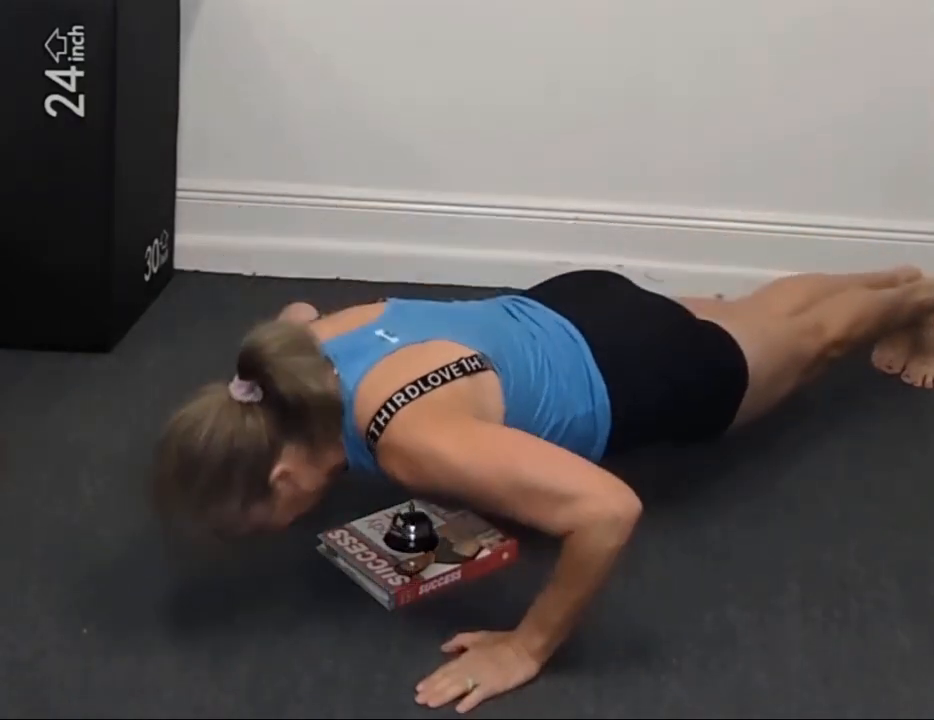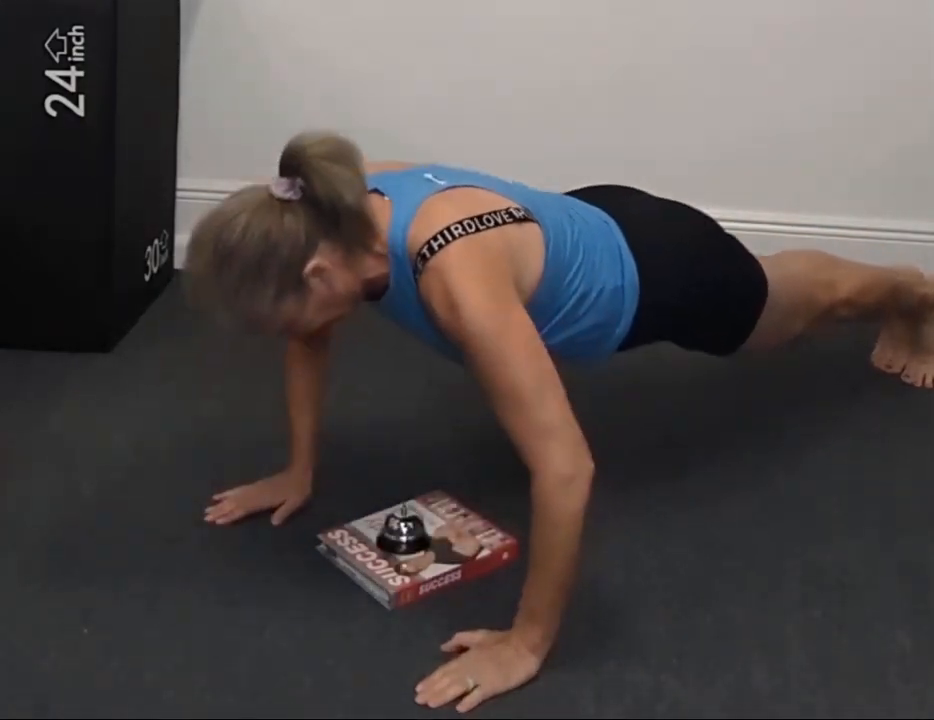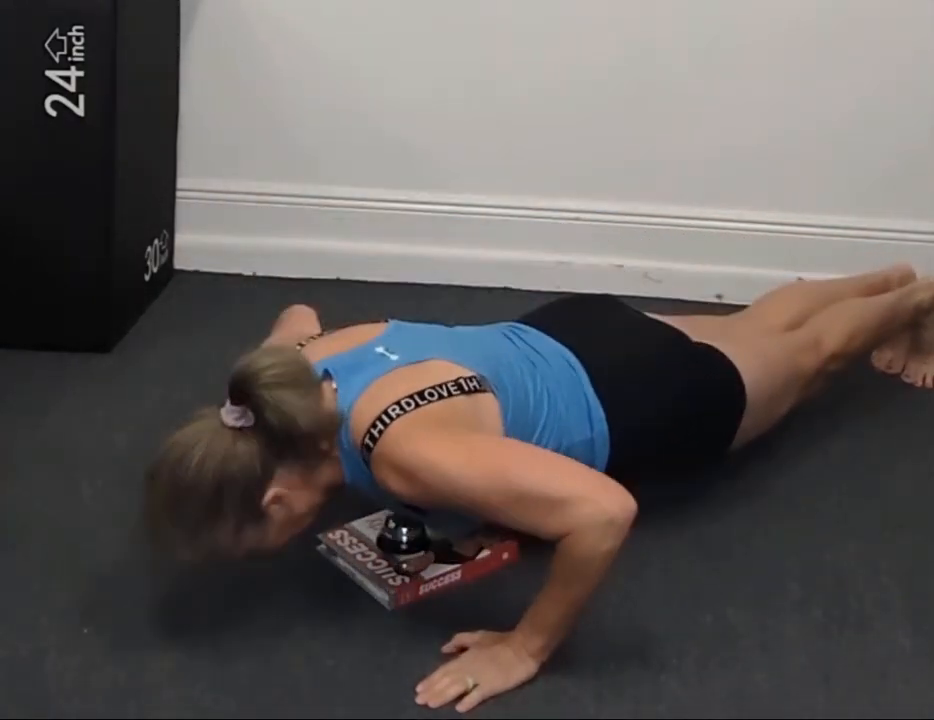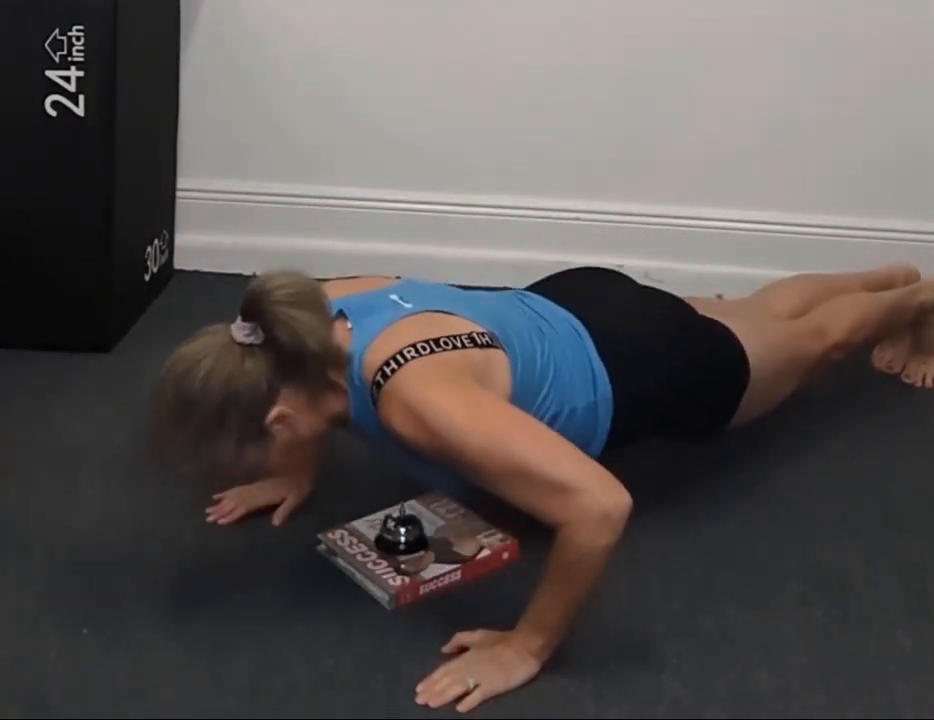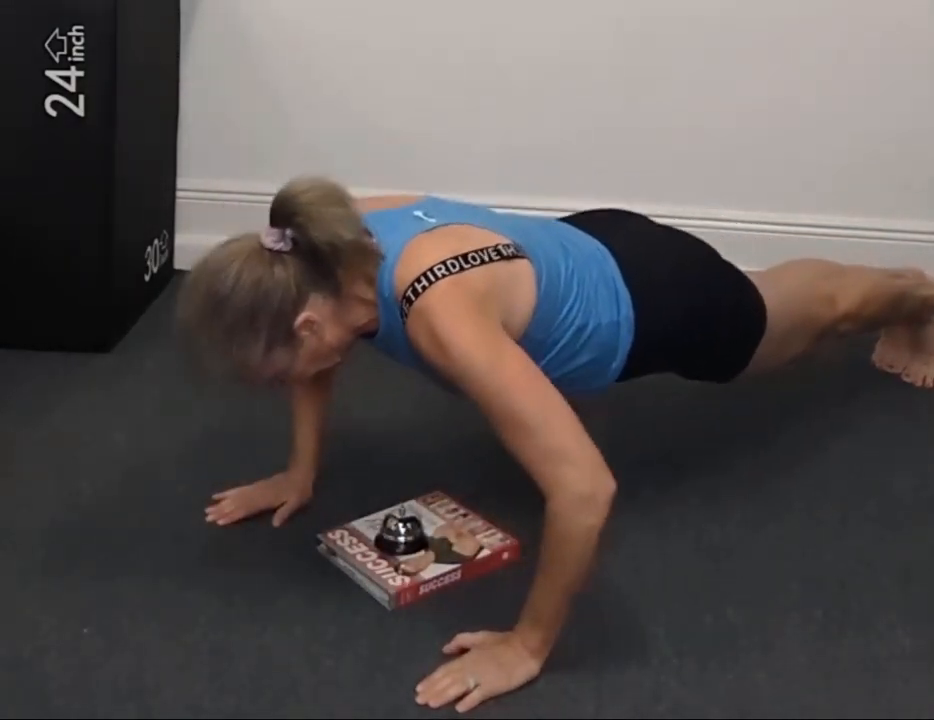
dt=1s
person 1, frame 1
left shoulder: (408, 439)
right shoulder: (298, 363)
left elbow: (611, 509)
left wrist: (525, 648)
right wrist: (296, 495)
left hip: (634, 375)
right hip: (561, 318)
left knee: (813, 336)
right knee: (756, 313)
person 1, frame 2
left shoulder: (455, 279)
right shoulder: (340, 212)
left elbow: (566, 469)
right elbow: (309, 336)
left wrist: (528, 642)
right wrist: (299, 470)
left hip: (660, 274)
right hip: (593, 231)
left knee: (818, 298)
right knee: (788, 280)
person 1, frame 3
left shoulder: (403, 451)
right shoulder: (298, 374)
left elbow: (606, 512)
right elbow: (296, 316)
left wrist: (525, 648)
right wrist: (294, 465)
left hip: (633, 402)
right hip: (563, 337)
left knee: (810, 350)
right knee: (753, 325)
person 1, frame 4
left shoulder: (413, 399)
right shoulder: (310, 317)
left elbow: (602, 506)
left wrist: (526, 647)
right wrist: (300, 469)
left hip: (638, 372)
right hip: (568, 312)
left knee: (811, 336)
right knee: (755, 311)
person 1, frame 5
left shoulder: (441, 316)
right shoulder: (332, 248)
left elbow: (587, 489)
right elbow: (313, 358)
left wrist: (527, 646)
right wrist: (300, 472)
left hip: (658, 303)
right hip: (590, 256)
left knee: (821, 310)
right knee: (775, 288)
